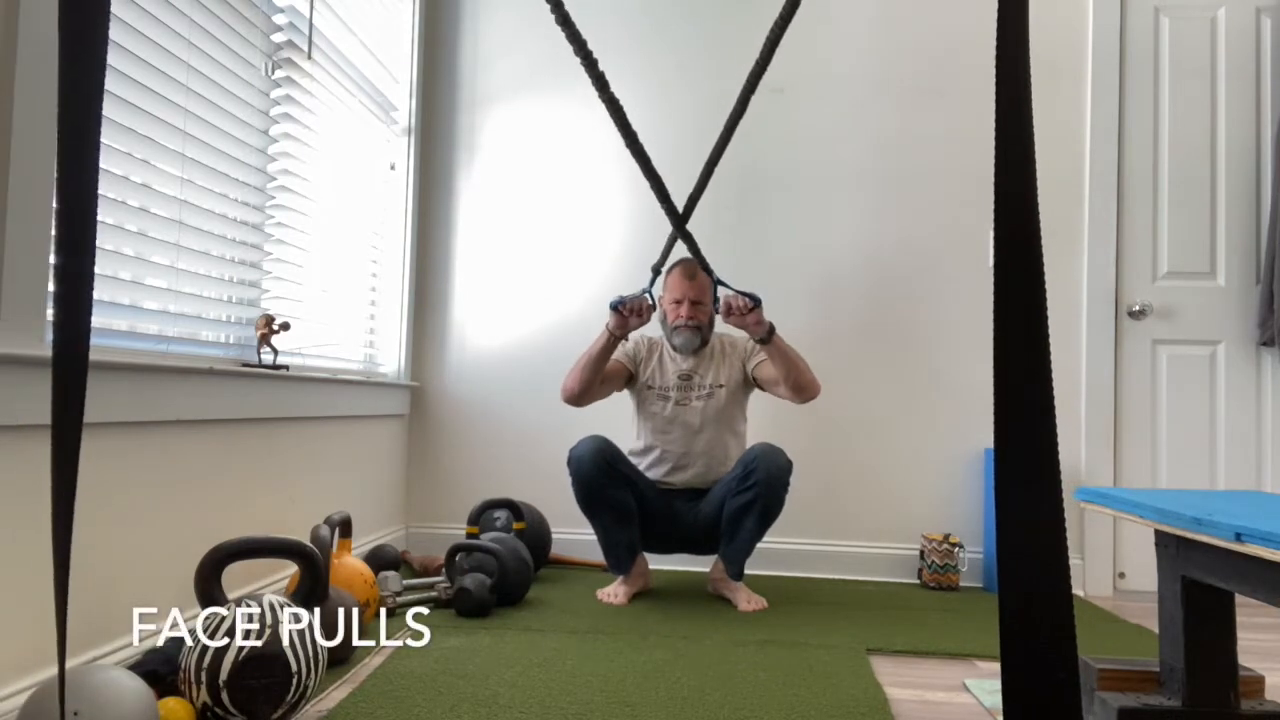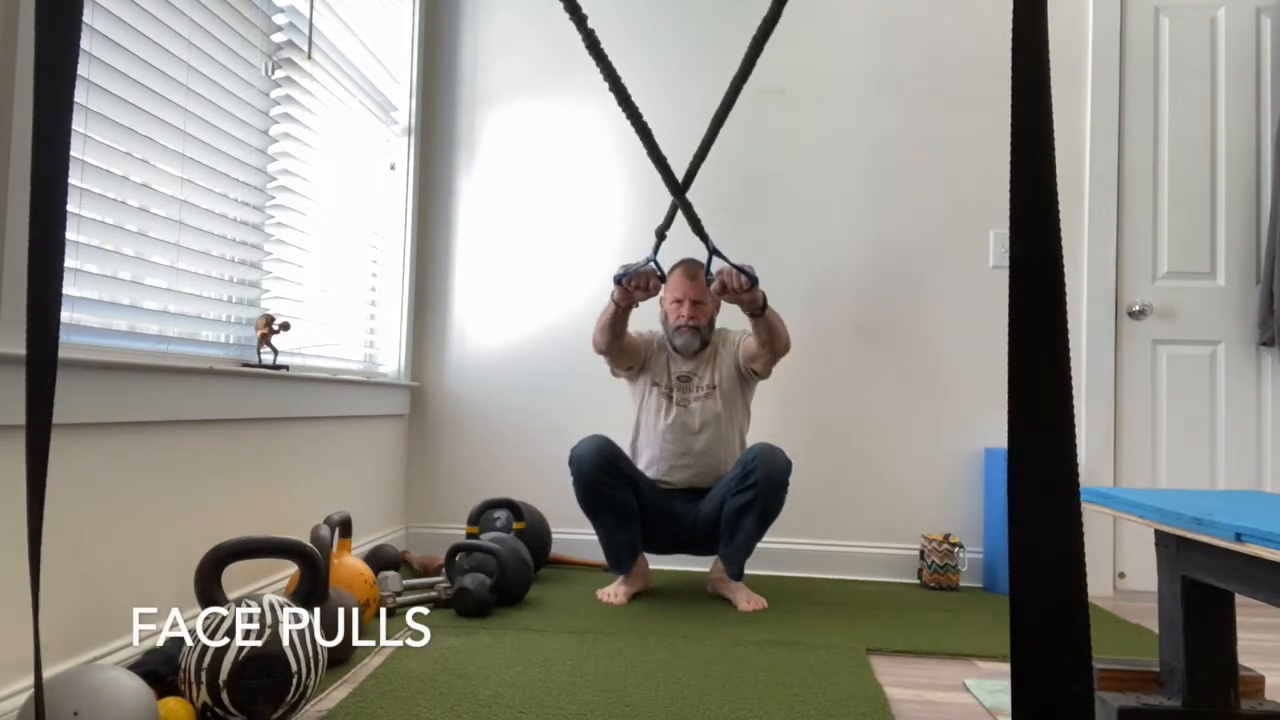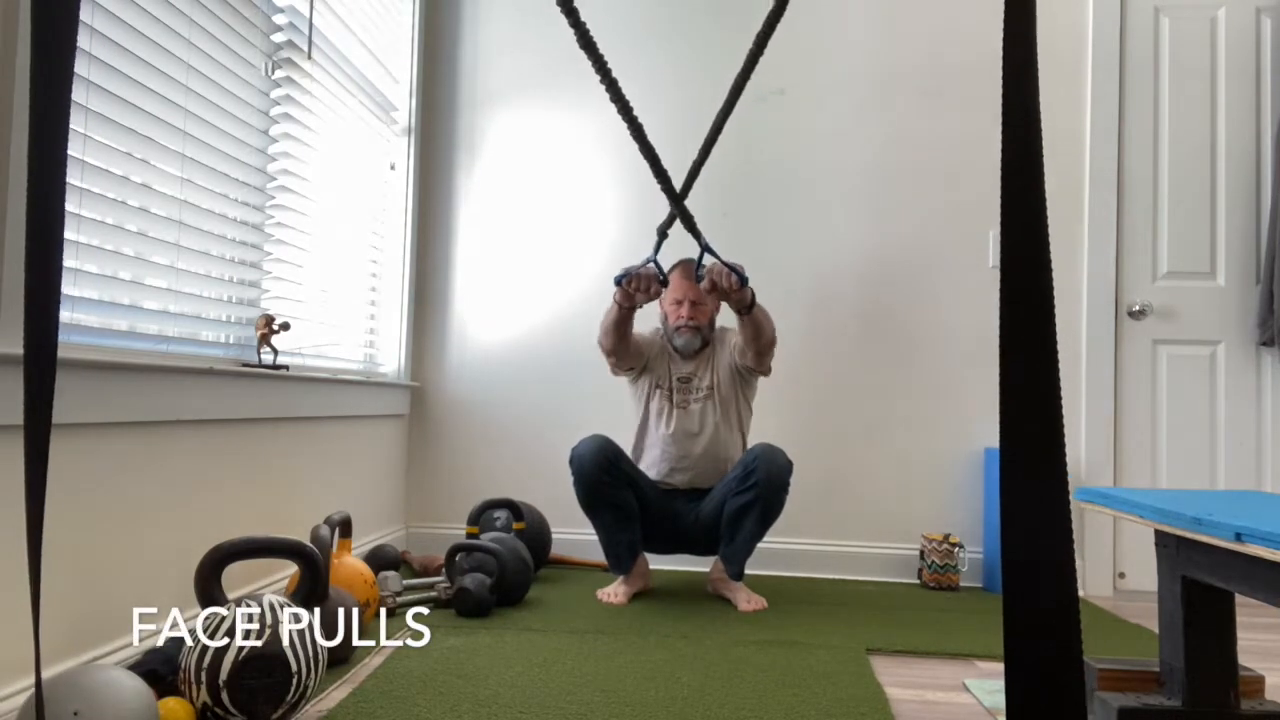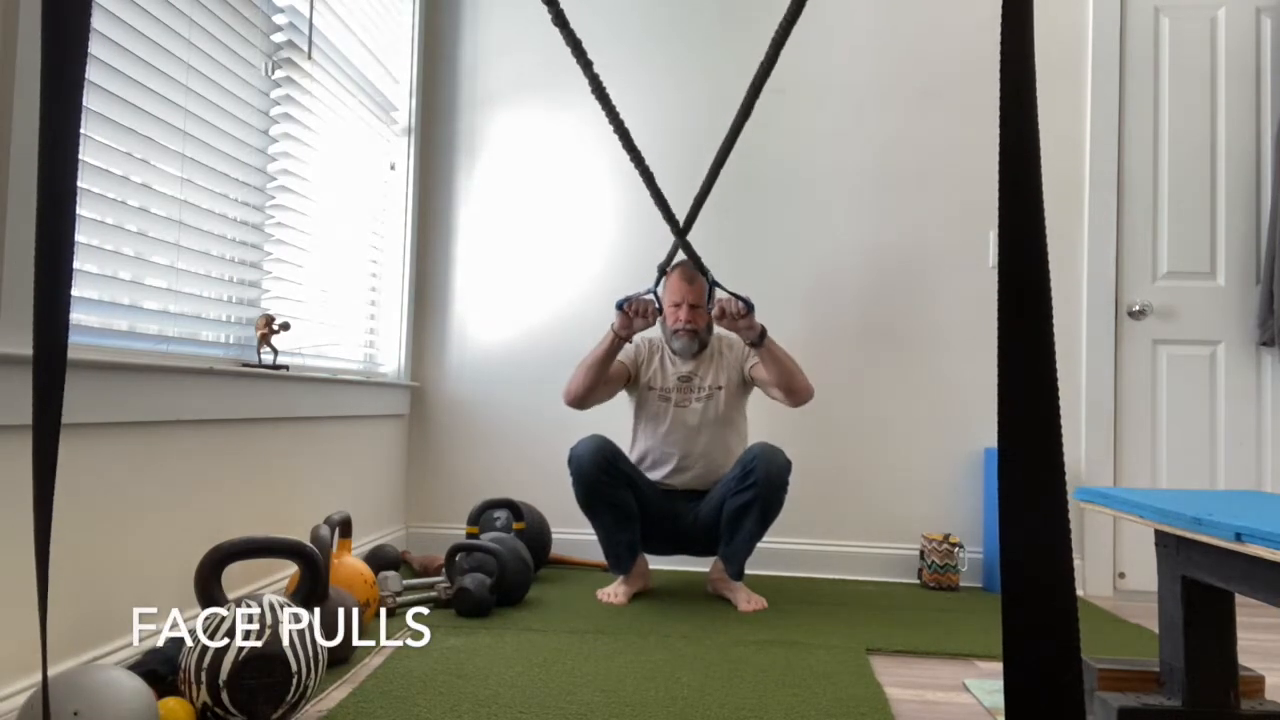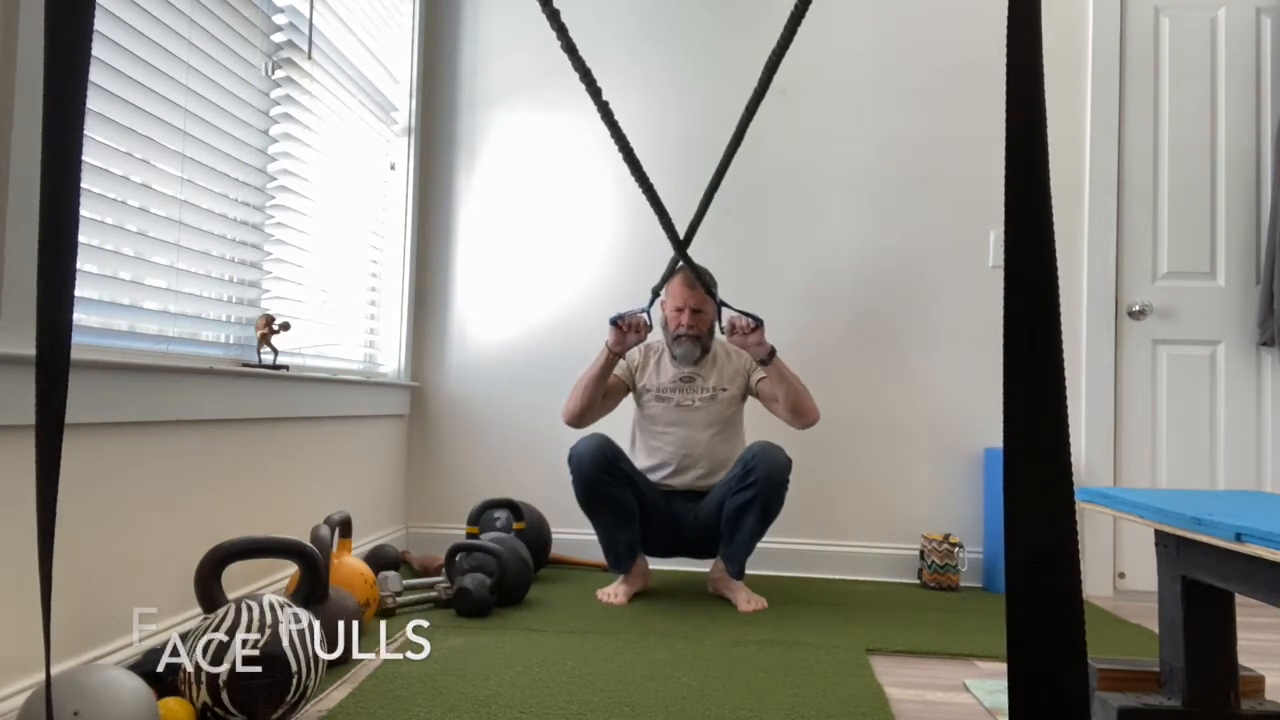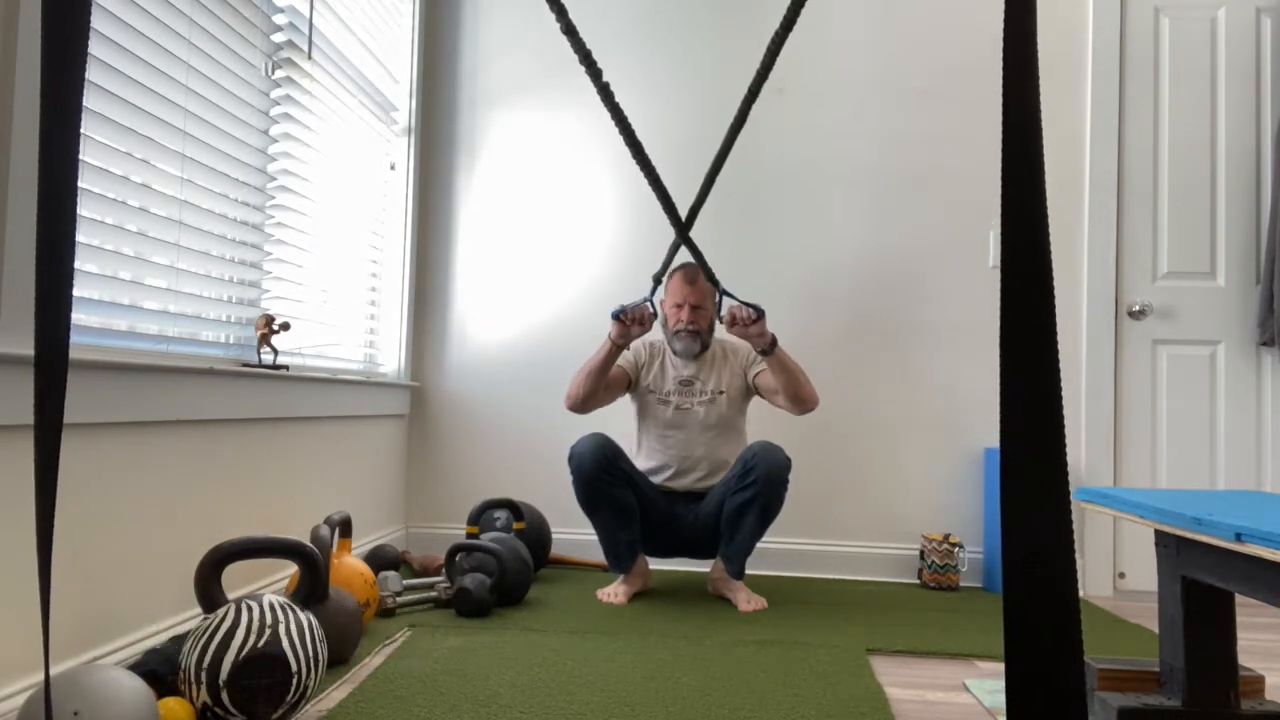
dt=0.5s
person 1, frame 1
left shoulder: (739, 352)
right shoulder: (639, 352)
left elbow: (805, 390)
right elbow: (573, 393)
left wrist: (762, 330)
right wrist: (613, 331)
left hip: (715, 509)
right hip: (651, 507)
left knee: (770, 460)
right knee: (588, 453)
left ankle: (727, 574)
right ankle: (630, 571)
person 1, frame 2
left shoulder: (735, 350)
right shoulder: (644, 351)
left elbow: (777, 346)
right elbow: (604, 343)
left wrist: (755, 304)
right wrist: (621, 301)
left hip: (714, 511)
right hip: (650, 508)
left knee: (770, 461)
right knee: (590, 453)
left ankle: (727, 573)
right ankle: (630, 570)
person 1, frame 3
left shoulder: (734, 350)
right shoulder: (648, 350)
left elbow: (763, 341)
right elbow: (612, 343)
left wrist: (743, 302)
right wrist: (623, 302)
left hip: (716, 511)
right hip: (652, 509)
left knee: (770, 461)
right knee: (590, 453)
left ankle: (727, 573)
right ankle: (630, 570)
person 1, frame 4
left shoulder: (736, 354)
right shoulder: (640, 354)
left elbow: (799, 394)
right elbow: (575, 396)
left wrist: (754, 334)
right wrist: (619, 333)
left hip: (715, 512)
right hip: (650, 509)
left knee: (769, 460)
right knee: (589, 453)
left ankle: (727, 573)
right ankle: (630, 570)
person 1, frame 5
left shoulder: (739, 361)
right shoulder: (639, 359)
left elbow: (805, 416)
right elbow: (574, 416)
left wrist: (763, 353)
right wrist: (613, 350)
left hip: (714, 513)
right hip: (650, 511)
left knee: (770, 459)
right knee: (589, 452)
left ankle: (727, 573)
right ankle: (631, 570)
person 1, frame 6
left shoulder: (740, 358)
right shoulder: (642, 356)
left elbow: (804, 402)
right elbow: (576, 402)
left wrist: (764, 342)
right wrist: (616, 341)
left hip: (714, 514)
right hip: (651, 511)
left knee: (769, 459)
right knee: (589, 451)
left ankle: (728, 573)
right ankle: (630, 570)
